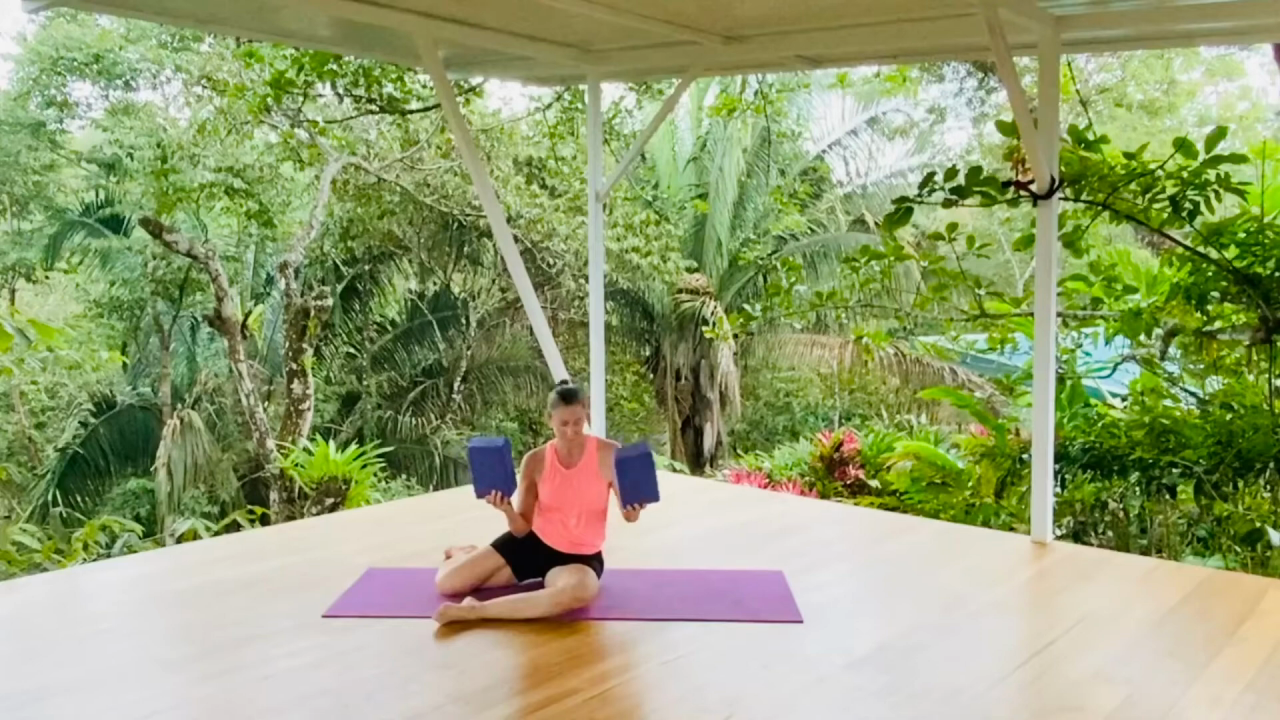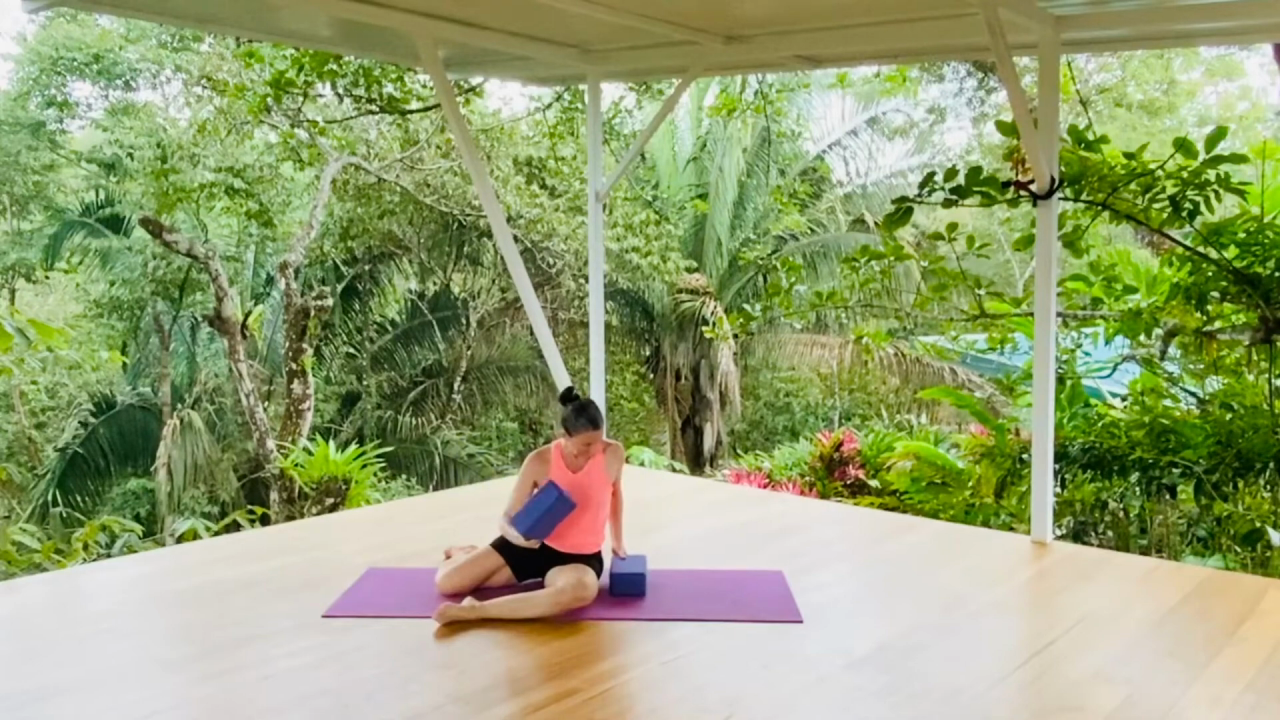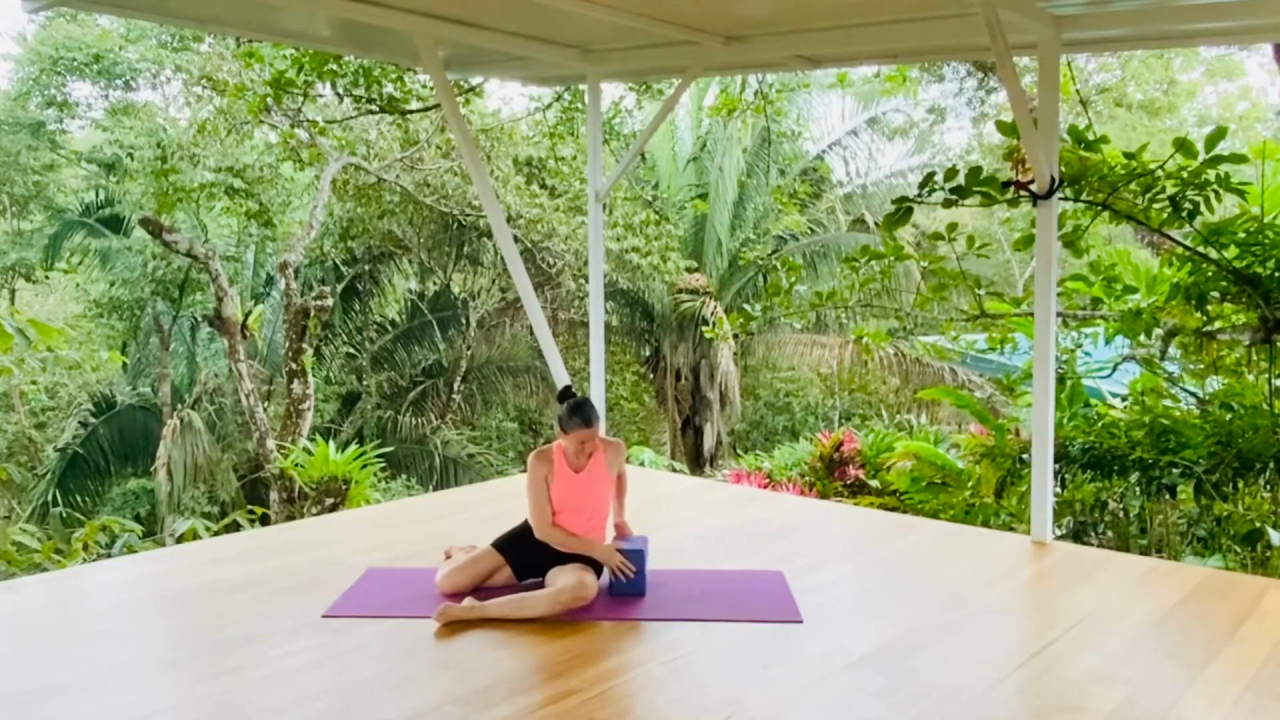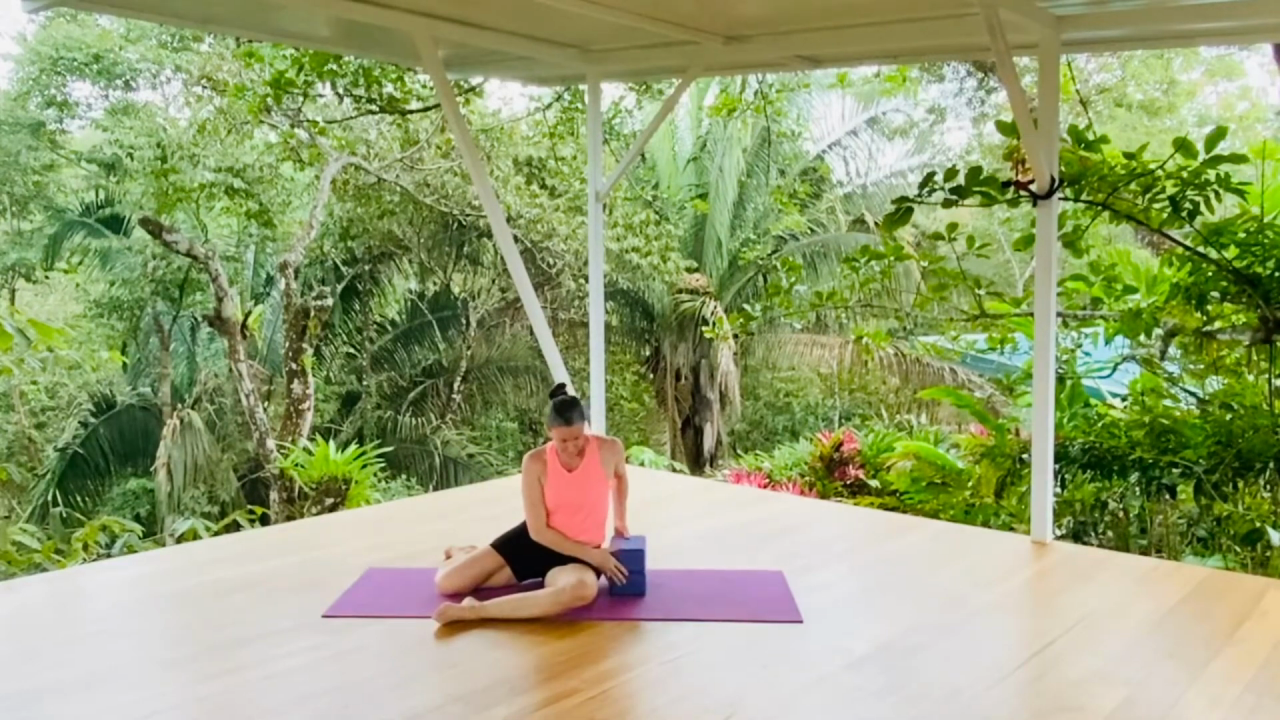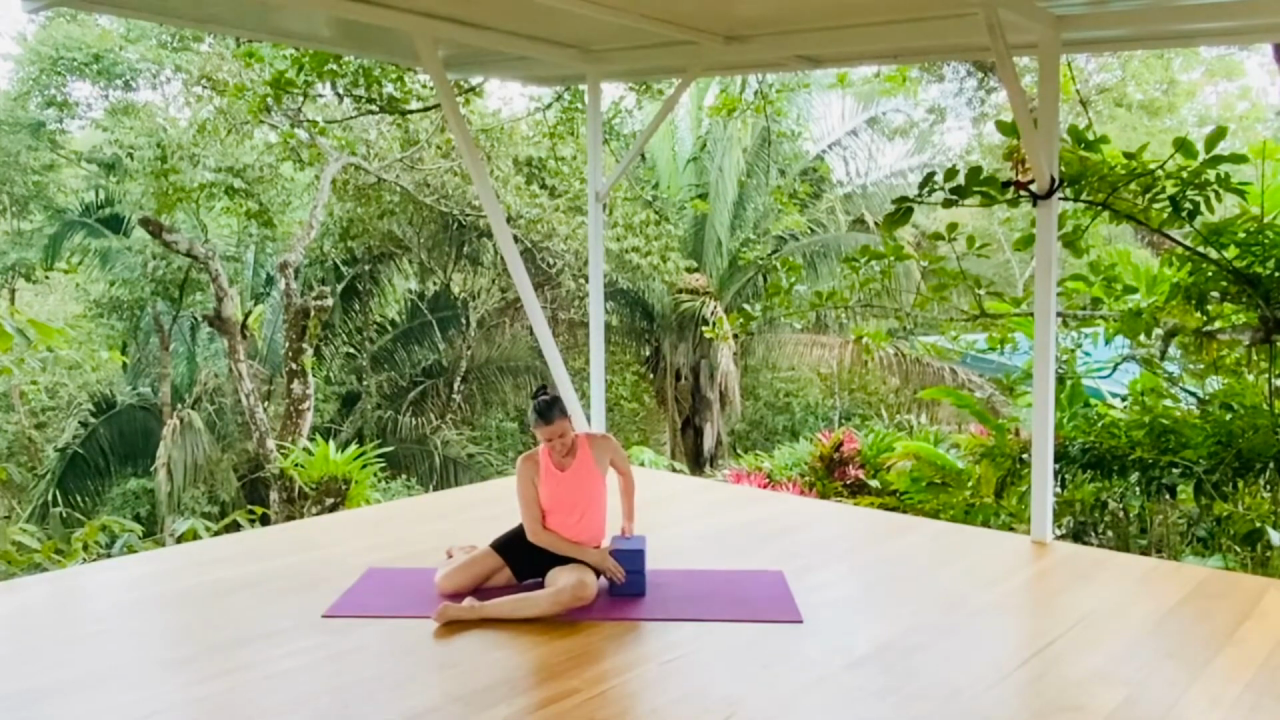
dt=1s
person 1, frame 1
left shoulder: (609, 454)
right shoulder: (535, 461)
left elbow: (630, 518)
right elbow: (522, 529)
left wrist: (632, 509)
right wrist: (508, 510)
left hip: (580, 557)
right hip: (533, 541)
left knee: (580, 590)
right knee: (447, 583)
left ankle: (475, 610)
right ankle: (468, 554)
person 1, frame 2
left shoulder: (613, 454)
right shoulder: (539, 462)
right elbow: (508, 517)
left wrist: (618, 541)
right wrist: (515, 535)
left hip: (580, 557)
right hip: (534, 543)
left knee: (581, 590)
right knee: (446, 583)
left ankle: (476, 610)
right ankle: (469, 554)
person 1, frame 3
left shoulder: (614, 451)
right shoulder: (541, 461)
right elbow: (543, 530)
left wrist: (620, 518)
right wrist: (598, 550)
left hip: (579, 556)
right hip: (533, 540)
left knee: (581, 590)
right knee: (447, 582)
left ankle: (476, 610)
right ankle: (468, 554)
person 1, frame 4
left shoulder: (609, 449)
right shoulder: (535, 462)
left elbow: (620, 476)
right elbow: (538, 530)
left wrist: (620, 520)
right wrist: (592, 554)
left hip: (579, 556)
right hip: (533, 541)
left knee: (582, 589)
right knee: (447, 582)
left ankle: (476, 610)
right ankle: (467, 554)
person 1, frame 5
left shoulder: (601, 446)
right shoulder: (529, 465)
left elbow: (625, 473)
right elbow: (534, 532)
left wrist: (628, 520)
right wrist: (590, 554)
left hip: (578, 556)
right hip: (531, 542)
left knee: (581, 589)
right knee: (446, 582)
left ankle: (476, 610)
right ankle: (468, 554)
